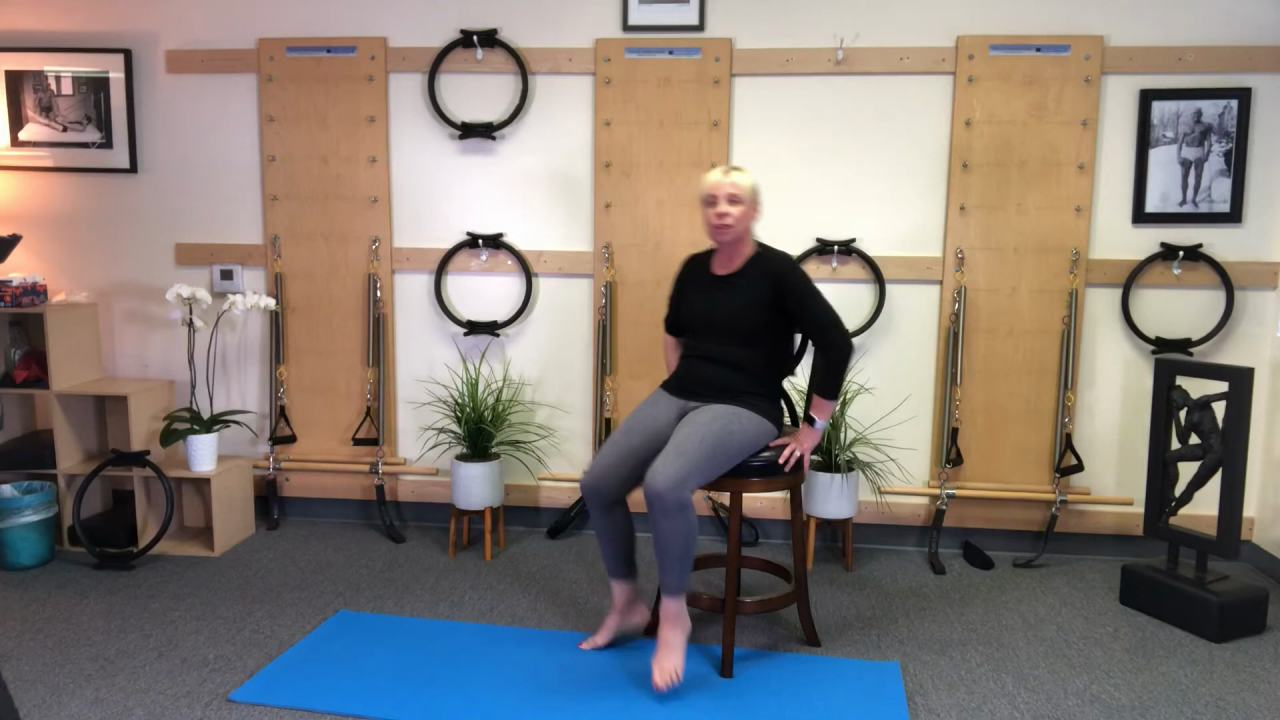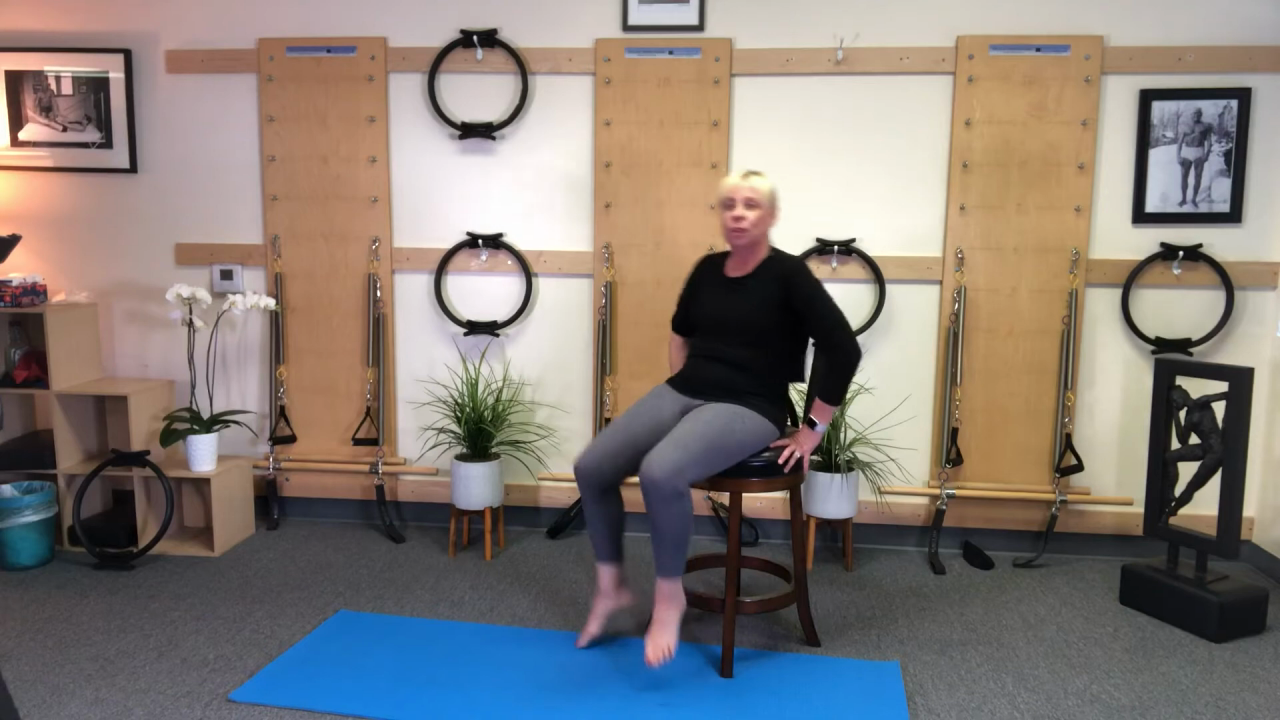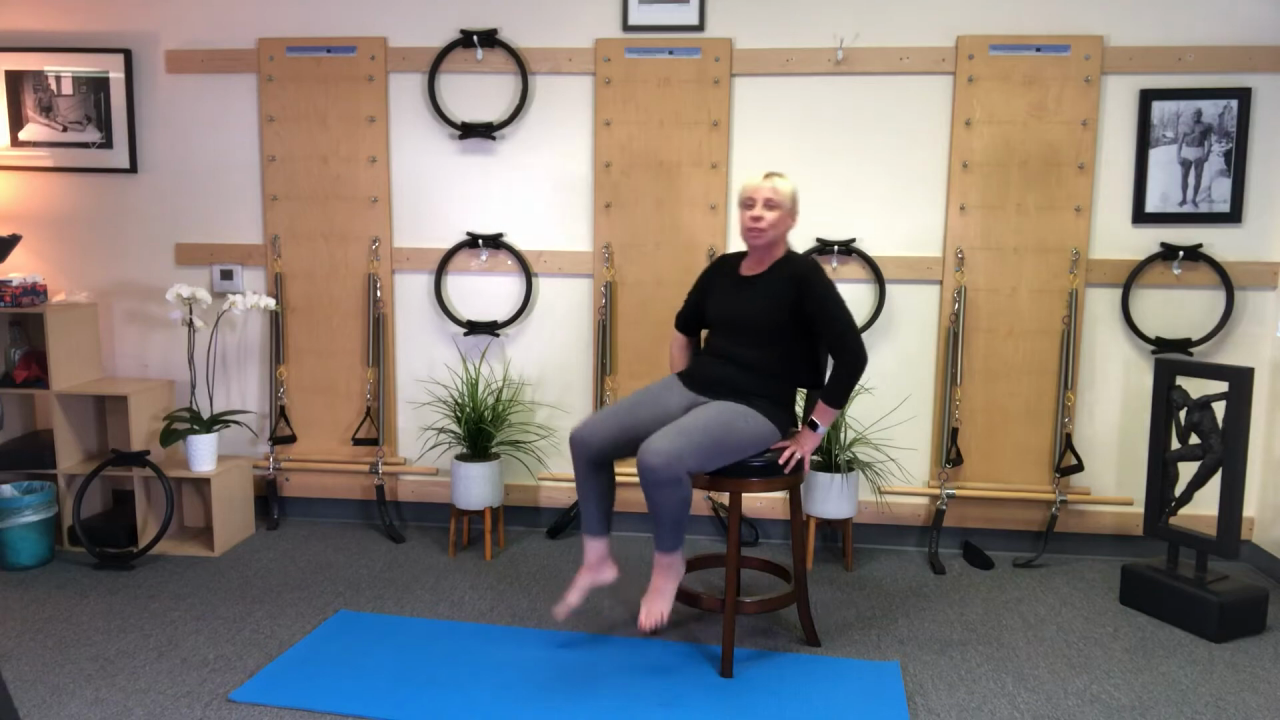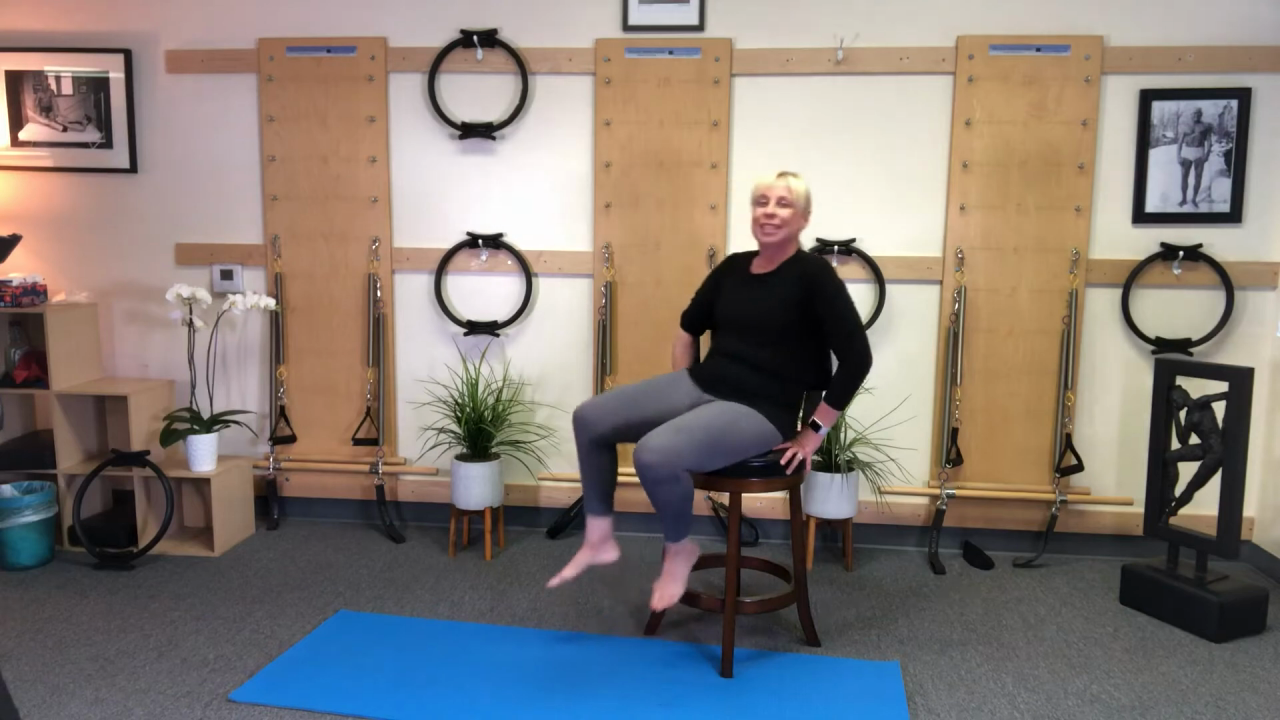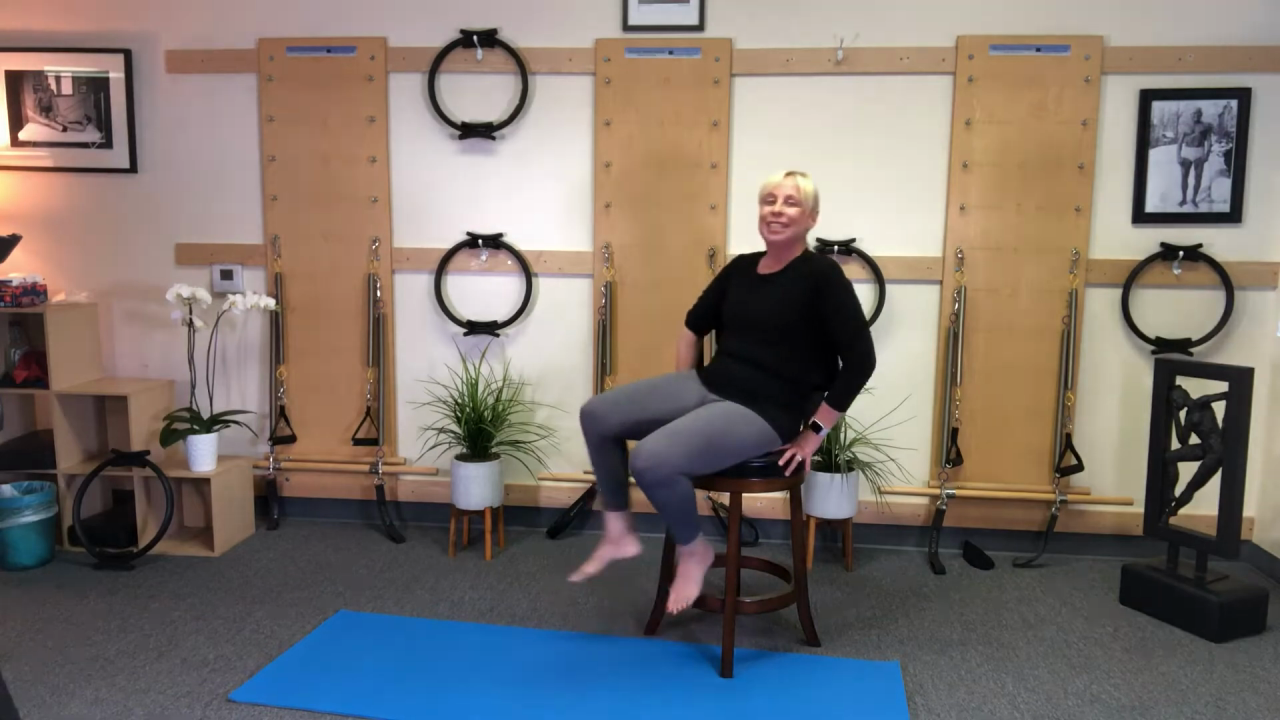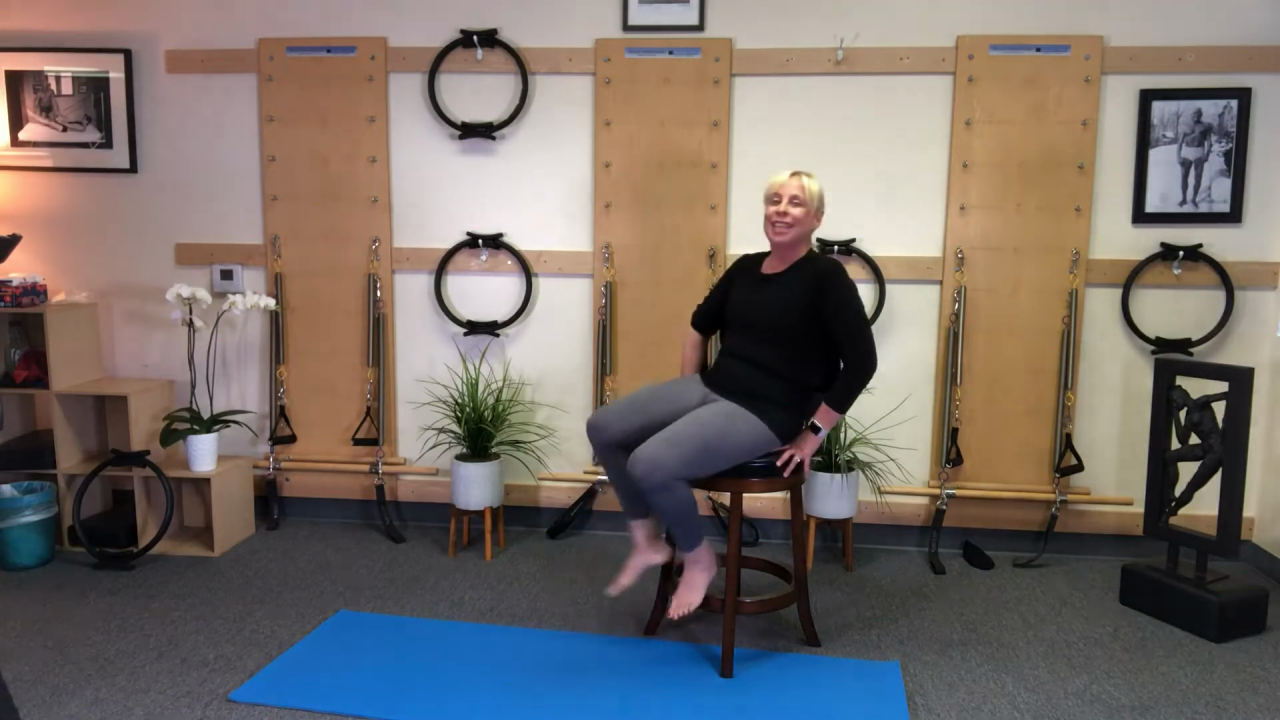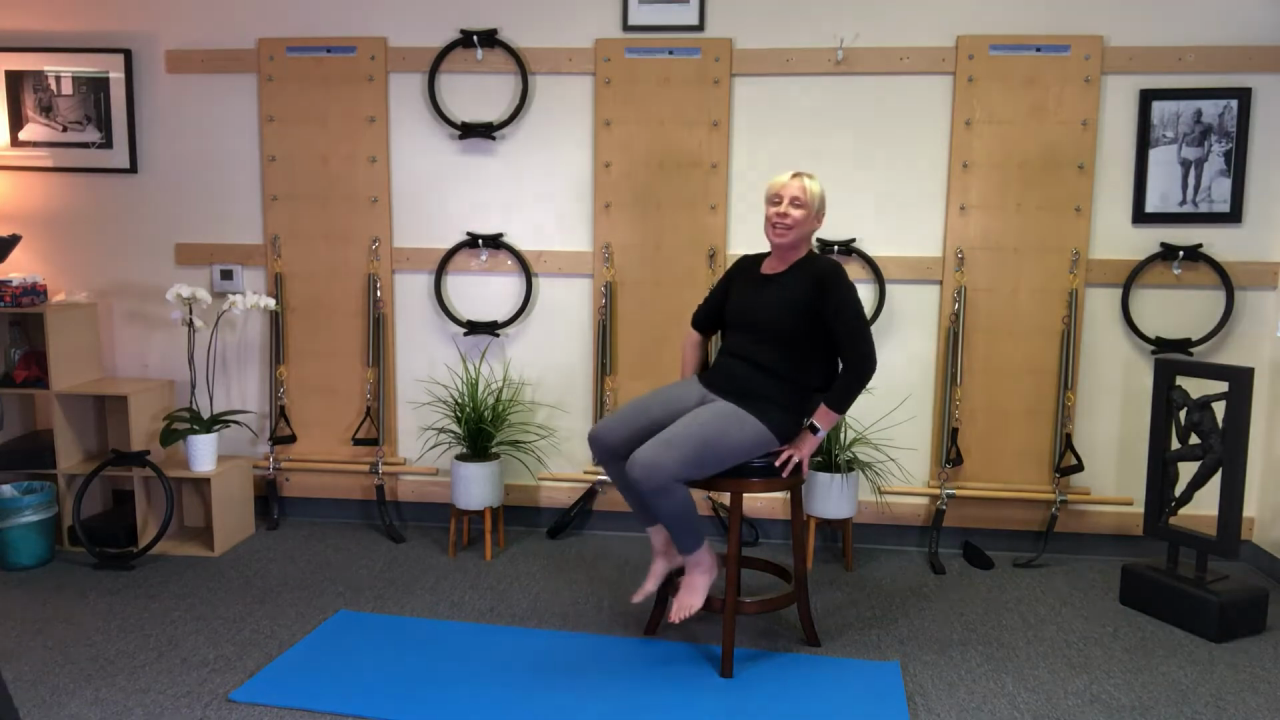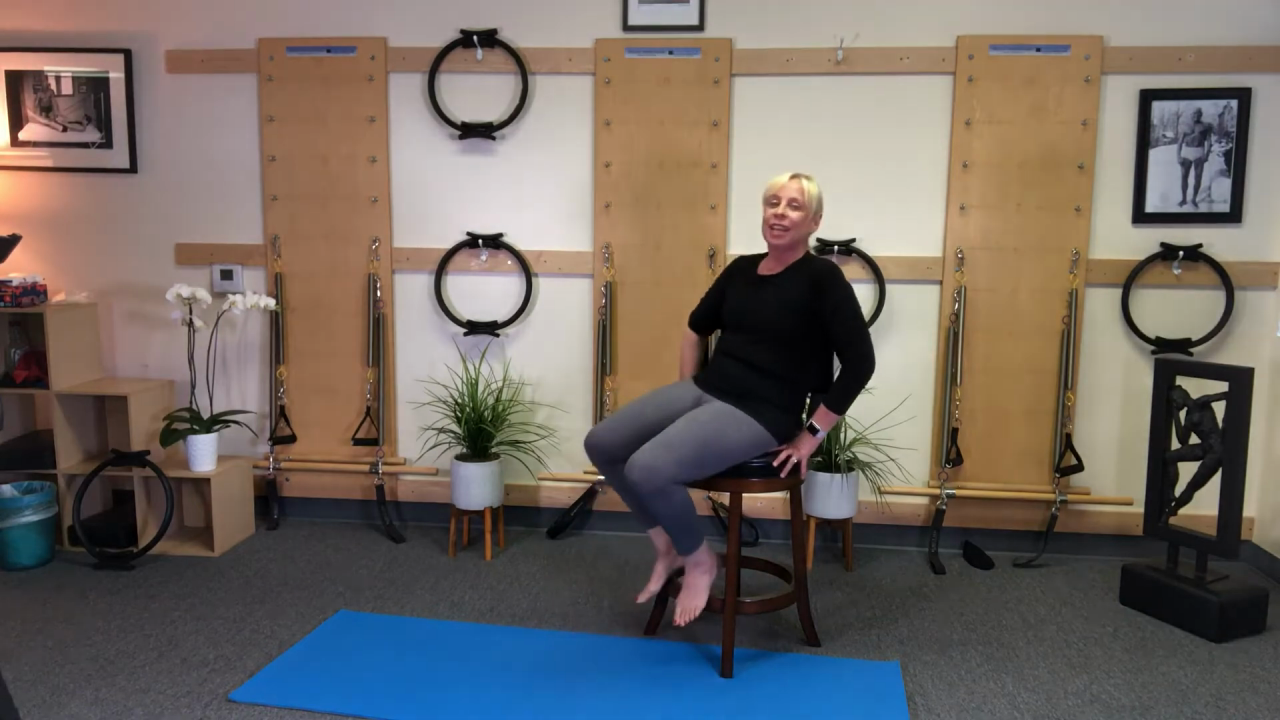
dt=0.1s
person 1, frame 1
left shoulder: (777, 270)
right shoulder: (694, 269)
left elbow: (837, 346)
left wrist: (812, 428)
left hip: (744, 409)
right hip: (679, 395)
left knee: (664, 485)
right knee: (597, 484)
left ankle: (673, 617)
right ankle: (625, 603)
person 1, frame 2
left shoulder: (789, 274)
right shoulder: (706, 270)
left elbow: (844, 350)
left wrist: (813, 430)
right wrist: (680, 384)
left hip: (747, 409)
right hip: (683, 393)
left knee: (660, 473)
right knee: (590, 469)
left ankle: (669, 594)
right ankle: (610, 589)
person 1, frame 3
left shoulder: (804, 276)
right shoulder: (723, 269)
left elbow: (852, 357)
right elbow: (684, 330)
left wrist: (812, 431)
right wrist: (670, 400)
left hip: (756, 411)
right hip: (693, 389)
left knee: (657, 458)
right knee: (587, 440)
left ankle: (668, 565)
right ankle: (598, 560)
person 1, frame 4
left shoulder: (814, 275)
right shoulder: (733, 268)
left elbow: (857, 357)
right elbow: (689, 327)
left wrist: (814, 432)
right wrist: (675, 391)
left hip: (760, 412)
right hip: (702, 387)
left knee: (655, 456)
right knee: (590, 420)
left ankle: (681, 550)
right ankle: (599, 539)
person 1, frame 5
left shoulder: (822, 275)
right shoulder: (740, 268)
left elbow: (860, 360)
right elbow: (693, 327)
left wrist: (814, 433)
right wrist: (679, 397)
left hip: (764, 413)
right hip: (708, 388)
left knee: (652, 460)
right knee: (597, 416)
left ankle: (694, 552)
right ankle: (619, 535)
person 1, frame 6
left shoulder: (826, 275)
right shoulder: (745, 268)
left elbow: (862, 361)
right elbow: (699, 327)
left wrist: (814, 433)
right wrist: (683, 399)
left hip: (765, 413)
right hip: (711, 388)
left knee: (649, 464)
right knee: (604, 427)
left ankle: (699, 559)
right ankle: (646, 543)
person 1, frame 7
left shoulder: (826, 276)
right shoulder: (745, 268)
left elbow: (861, 362)
right elbow: (699, 329)
left wrist: (813, 434)
right wrist: (685, 397)
left hip: (762, 413)
right hip: (709, 388)
left knee: (648, 467)
right knee: (605, 439)
left ankle: (701, 562)
right ankle: (665, 547)
person 1, frame 8
left shoulder: (822, 277)
right shoulder: (741, 269)
left elbow: (859, 363)
right elbow: (696, 329)
left wrist: (812, 434)
right wrist: (682, 397)
left hip: (759, 413)
right hip: (705, 389)
left knee: (646, 469)
right knee: (602, 443)
left ankle: (700, 561)
right ankle: (667, 547)
